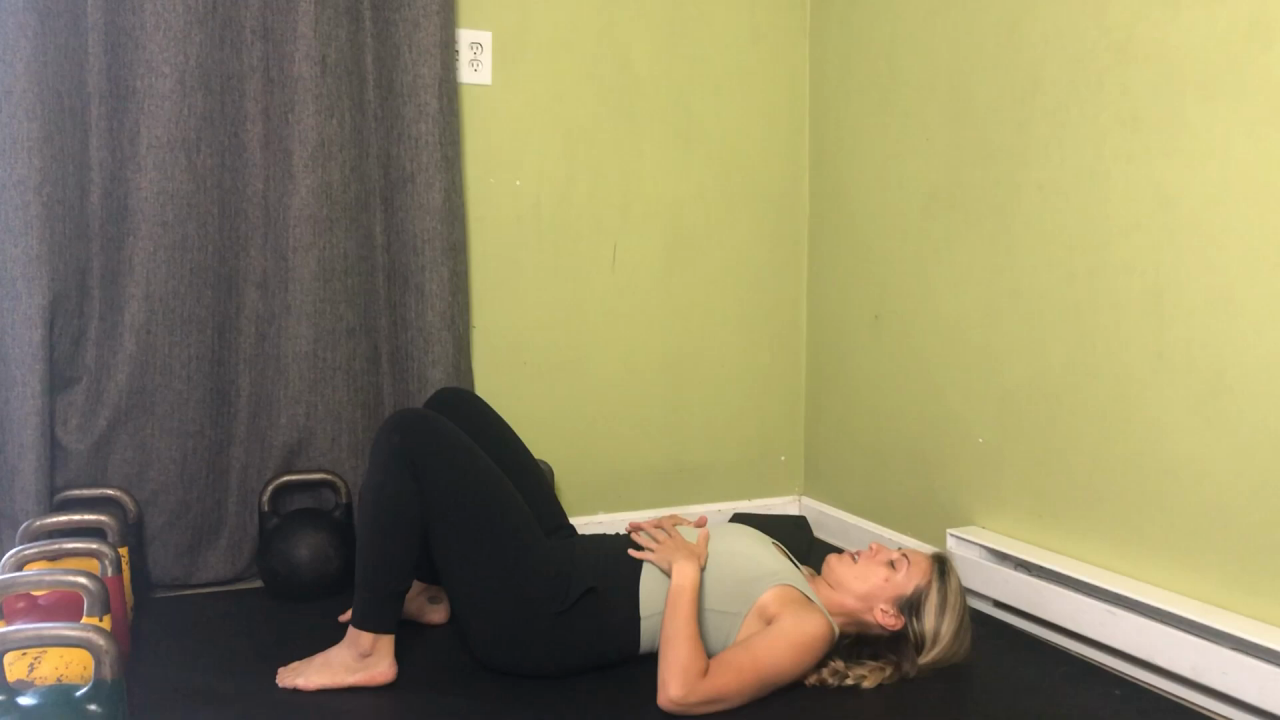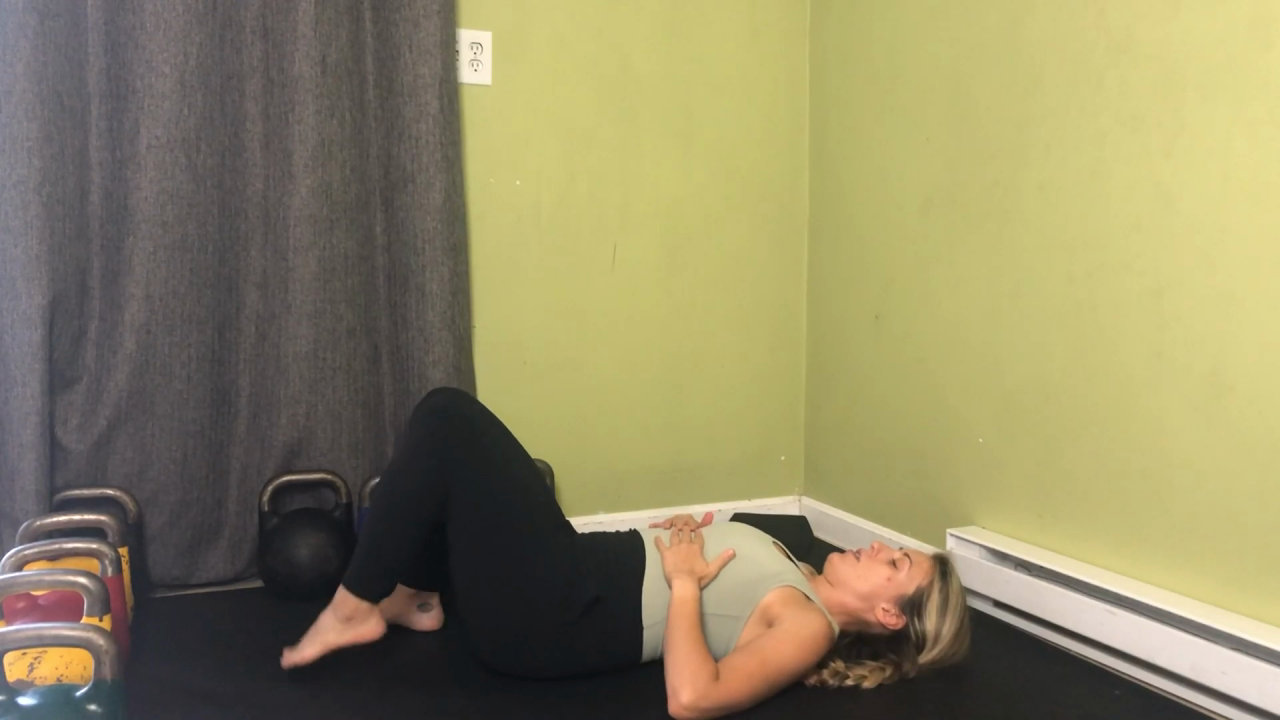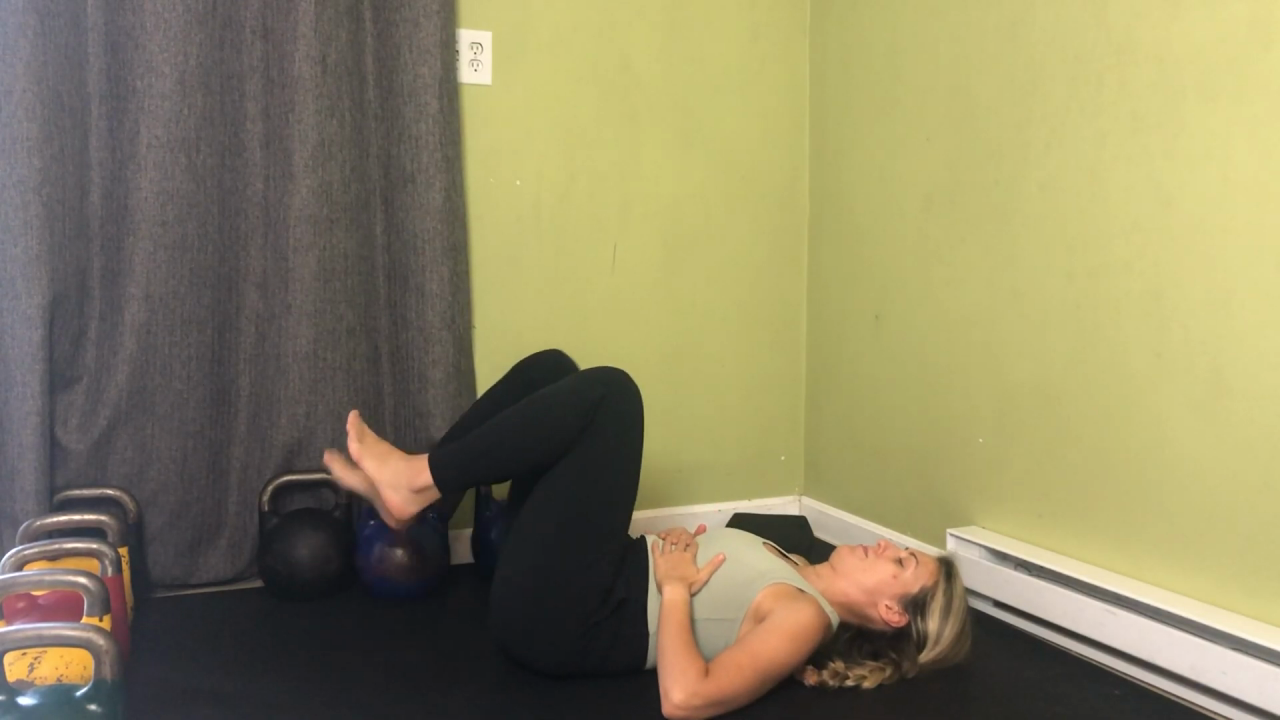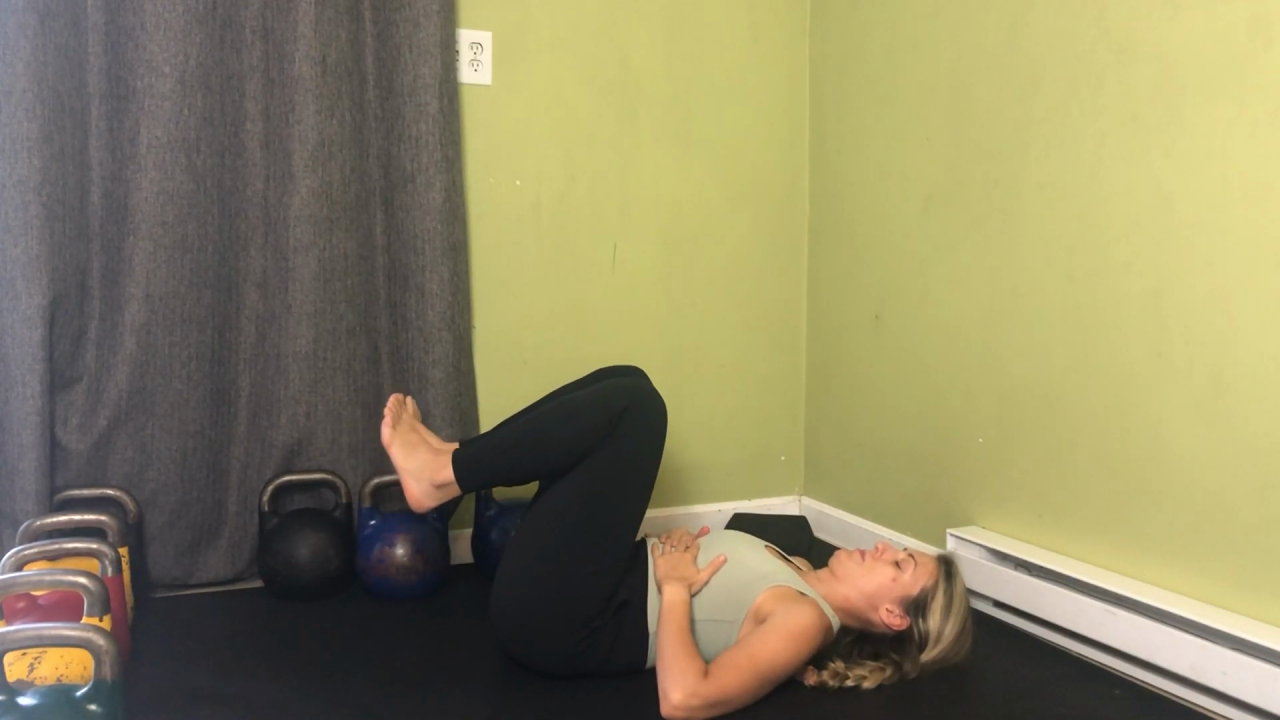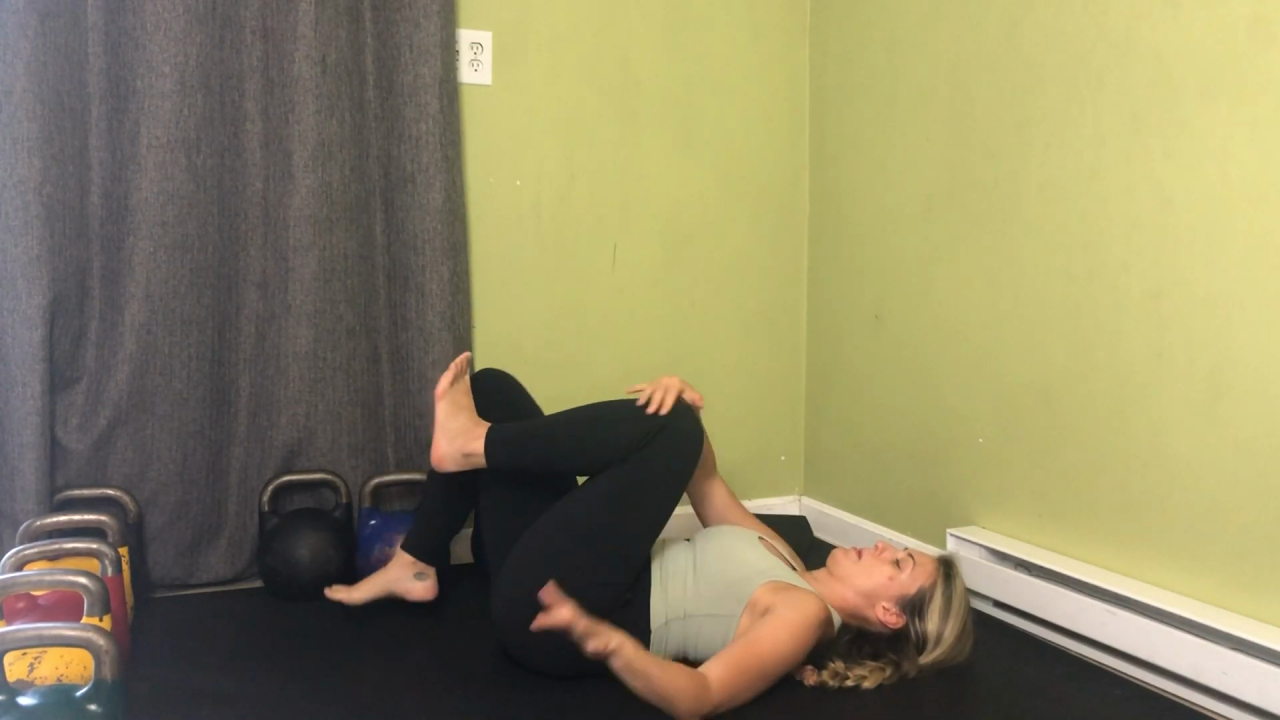
dt=0.7s
person 1, frame 1
left shoulder: (808, 629)
right shoulder: (798, 582)
left wrist: (684, 569)
right wrist: (675, 534)
left hip: (538, 617)
right hip: (567, 565)
left knee: (409, 437)
right knee: (452, 406)
left ankle: (367, 651)
right ankle: (426, 591)
person 1, frame 2
left shoulder: (810, 628)
right shoulder: (799, 582)
left wrist: (683, 581)
right wrist: (684, 534)
left hip: (542, 620)
right hip: (574, 565)
left knee: (443, 425)
right knee: (446, 404)
left ankle: (356, 608)
right ankle: (417, 597)
person 1, frame 3
left shoulder: (804, 618)
right shoulder: (796, 577)
left wrist: (675, 586)
right wrist: (676, 548)
left hip: (556, 618)
right hip: (584, 588)
left knee: (609, 392)
right knee: (551, 369)
left ankle: (419, 482)
right ankle: (418, 481)
person 1, frame 4
left shoulder: (805, 620)
right shoulder: (797, 576)
left wrist: (674, 587)
right wrist: (675, 557)
left hip: (556, 617)
right hip: (573, 588)
left knee: (633, 406)
right knee: (627, 386)
left ankle: (443, 476)
right ankle: (455, 458)
person 1, frame 5
left shoulder: (804, 615)
right shoulder: (784, 562)
right elbow: (707, 488)
left wrist: (607, 641)
right wrist: (683, 402)
left hip: (549, 612)
right hip: (554, 582)
left knee: (670, 429)
right knee: (490, 387)
left ankle: (474, 447)
right ankle: (414, 568)
